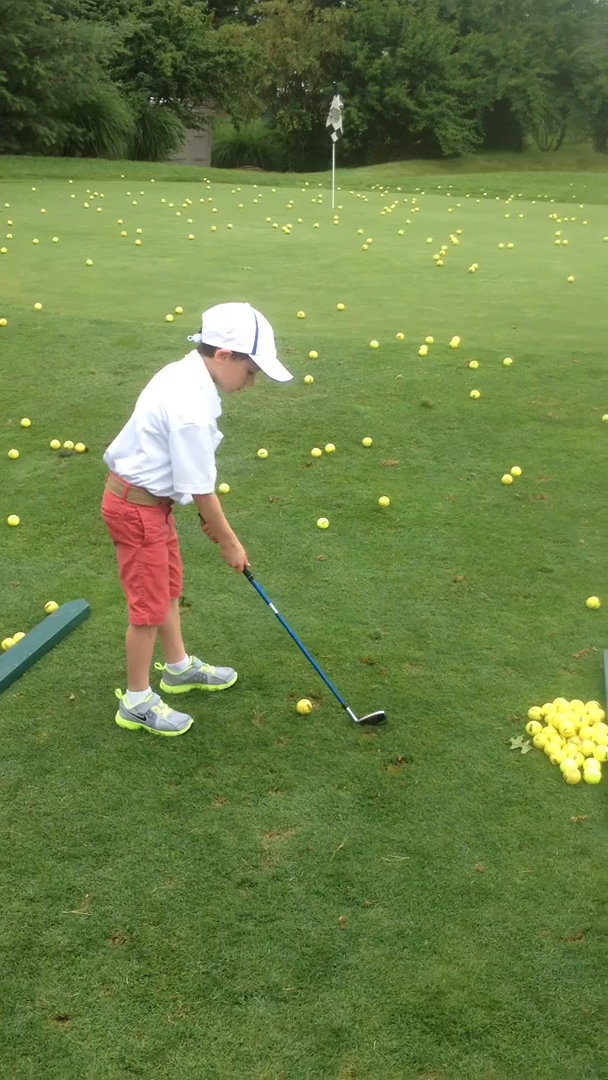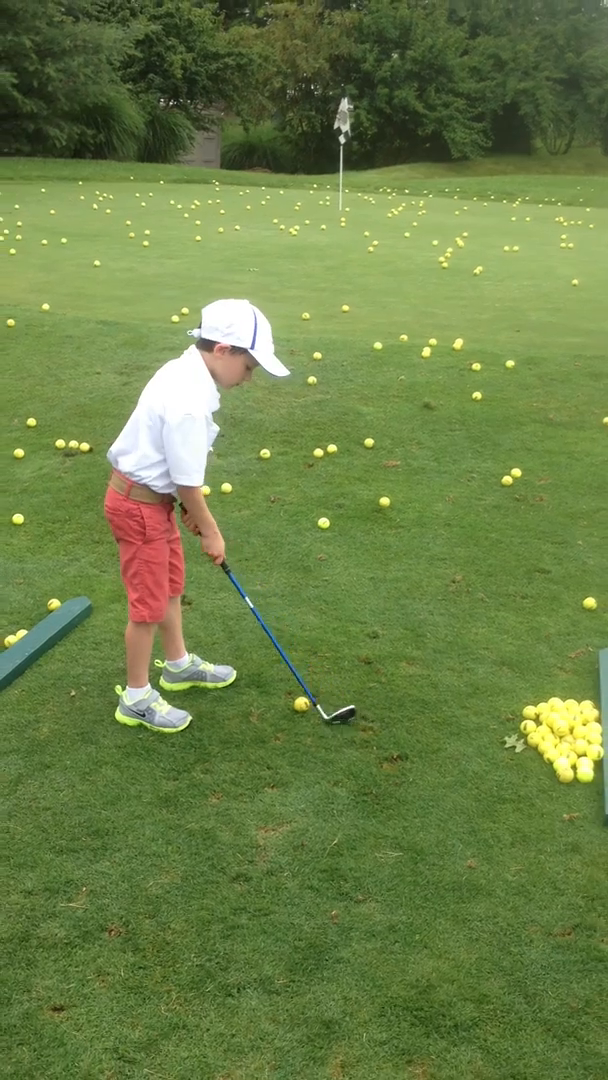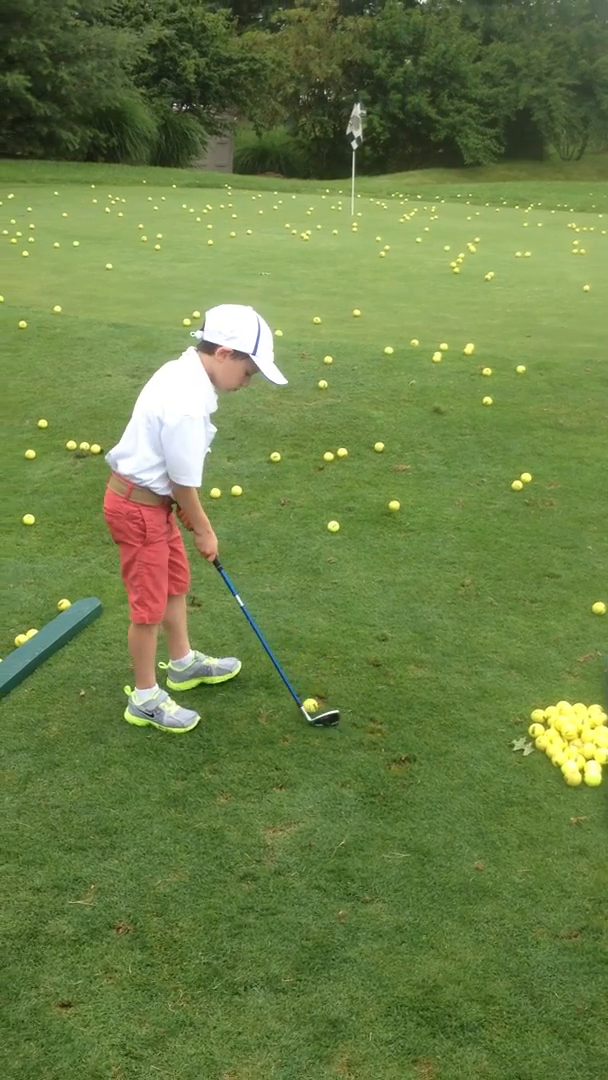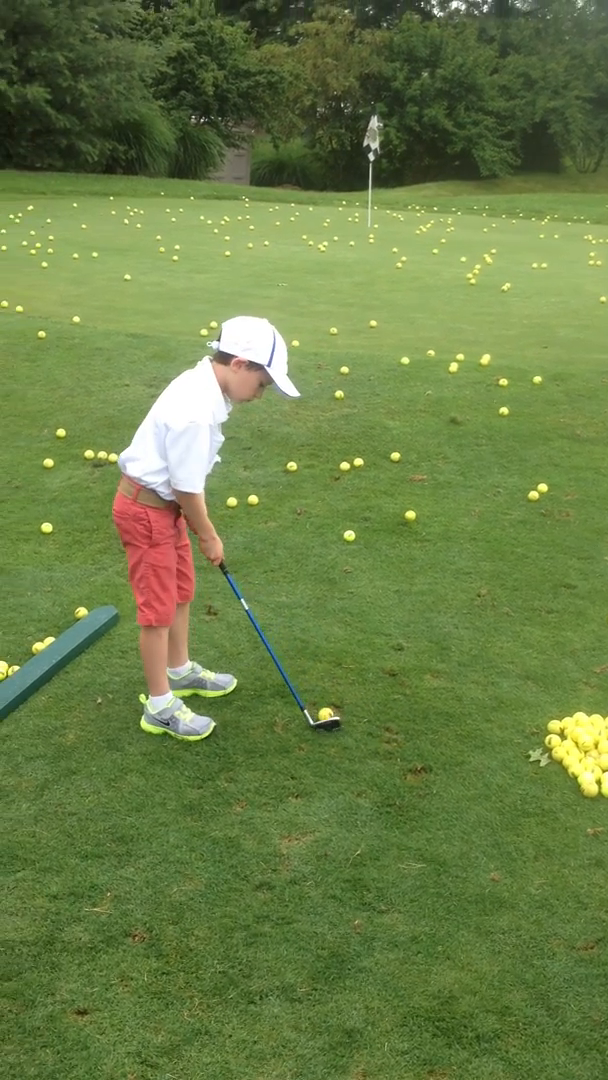
dt=0.3s
person 1, frame 1
left shoulder: (184, 373)
right shoulder: (191, 409)
right elbow: (201, 489)
left wrist: (211, 514)
right wrist: (230, 543)
left hip: (148, 497)
right hip: (135, 507)
left knee: (168, 588)
right knee: (149, 604)
left ankle: (179, 668)
right ankle: (136, 702)
person 1, frame 2
left shoulder: (184, 371)
right shoulder: (187, 402)
right elbow: (186, 481)
left wrist: (193, 508)
right wrist: (210, 532)
left hip: (153, 494)
right hip: (138, 503)
left knee: (170, 585)
right knee: (148, 601)
left ankle: (179, 664)
right ankle: (135, 698)
person 1, frame 3
left shoulder: (181, 372)
right shoulder: (185, 404)
right elbow: (183, 482)
left wrist: (188, 511)
right wrist: (203, 530)
left hip: (152, 497)
right hip: (137, 506)
left knee: (175, 583)
right knee: (149, 603)
left ankle: (183, 663)
right ankle: (144, 697)
person 1, frame 4
left shoulder: (201, 383)
right shoulder: (196, 411)
right elbow: (186, 487)
left wrist: (199, 519)
right wrist: (208, 536)
left hip: (163, 502)
right hip: (145, 509)
left knee: (180, 592)
right knee: (157, 607)
left ankle: (180, 671)
right ankle: (159, 705)
